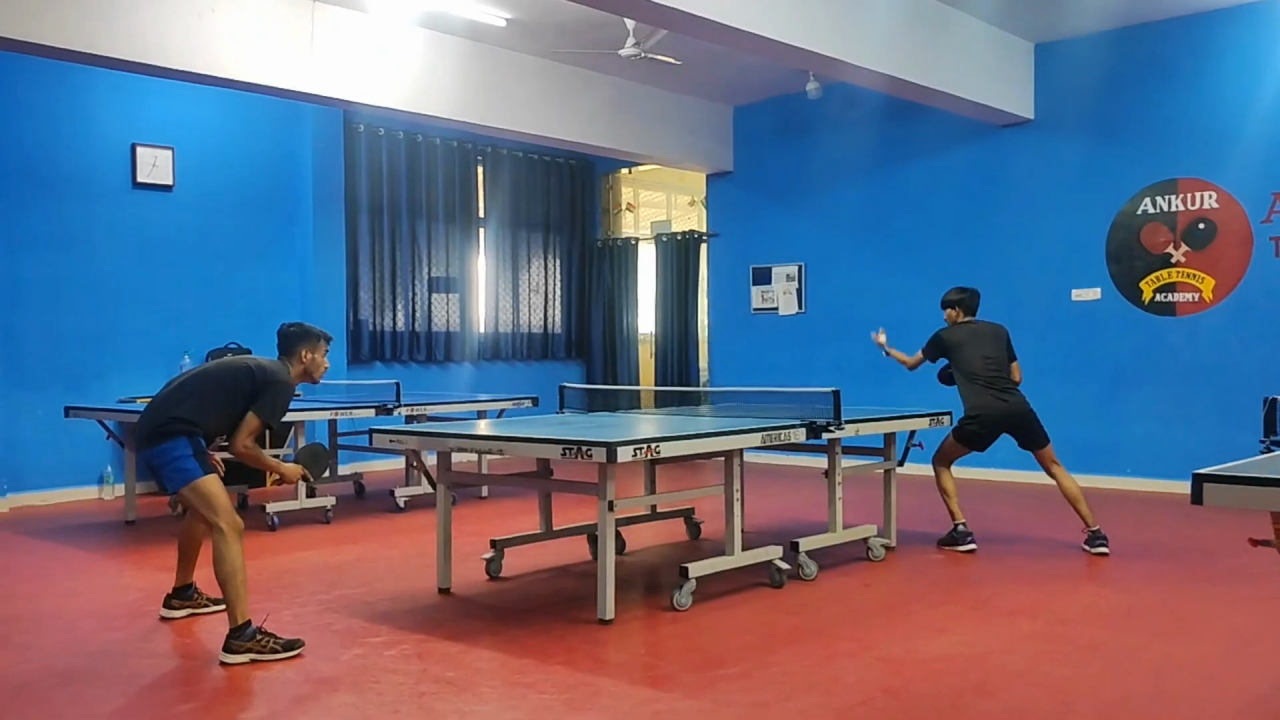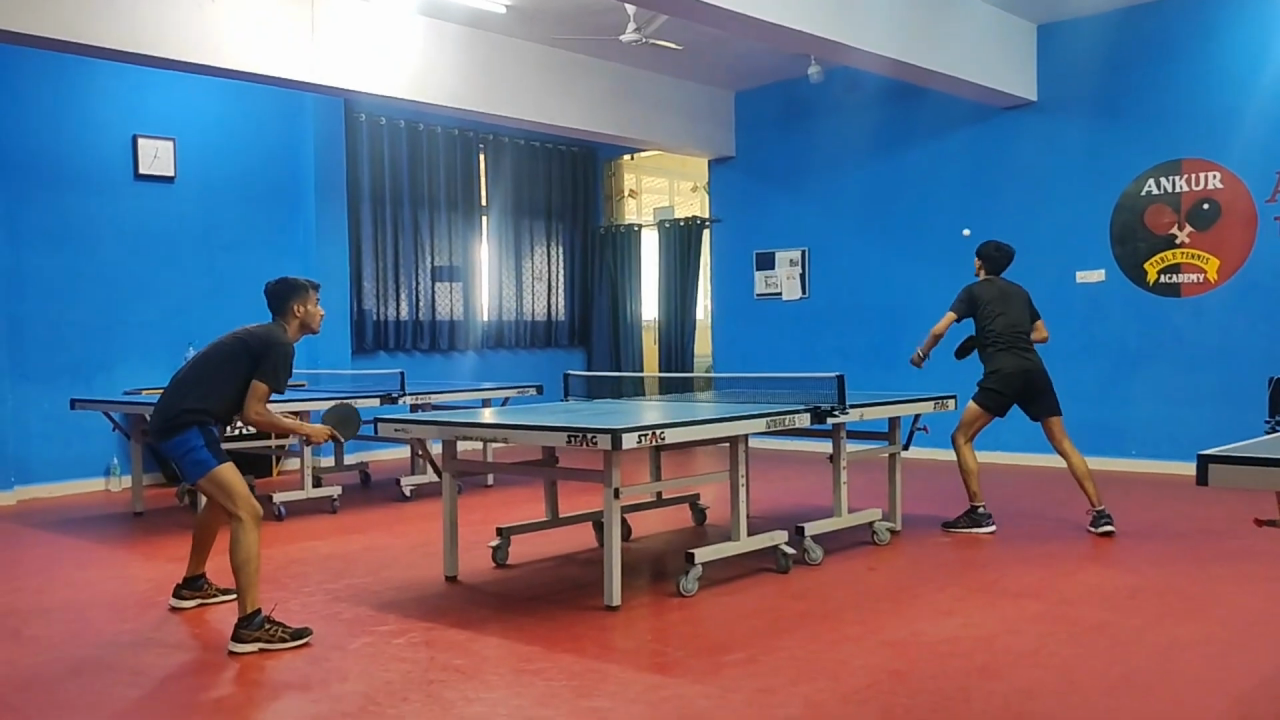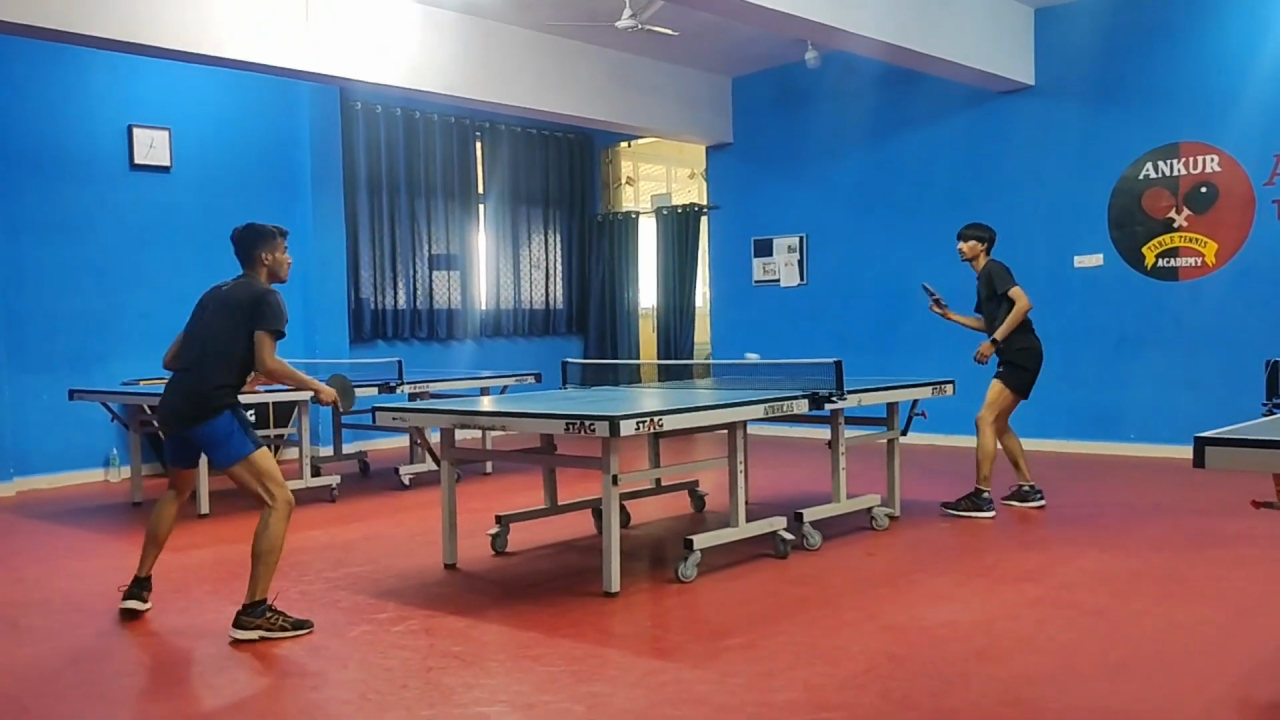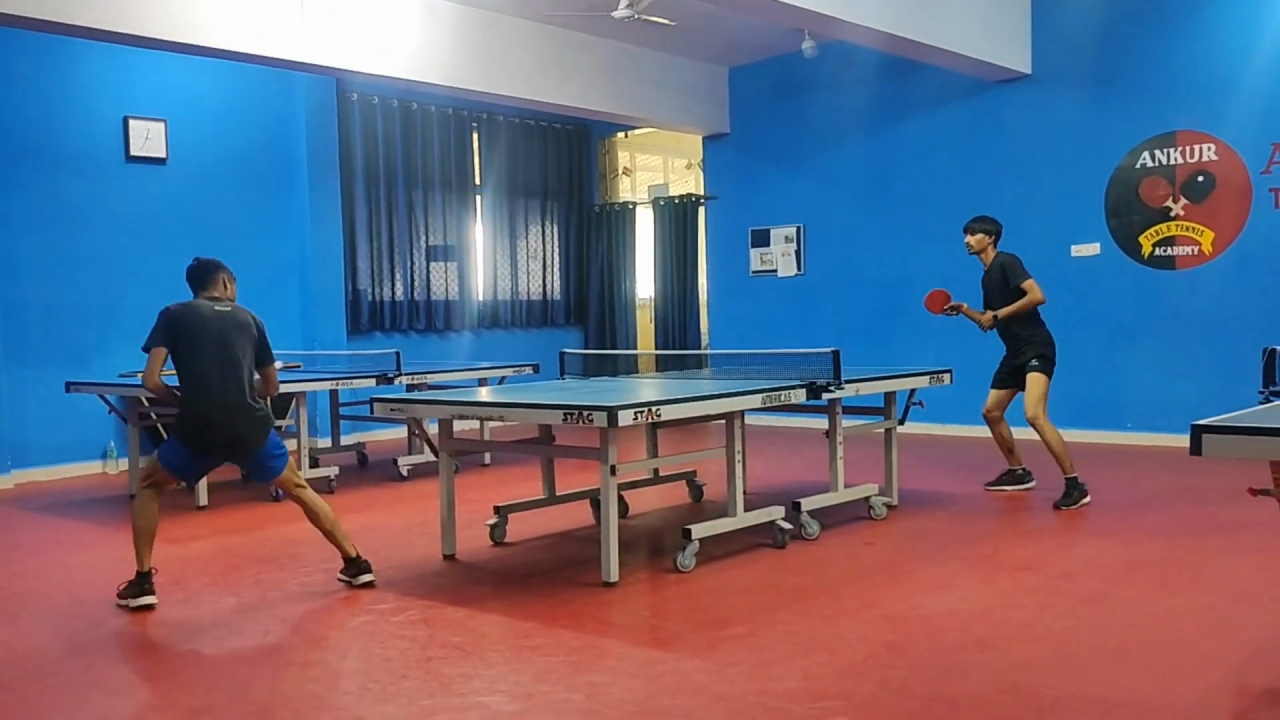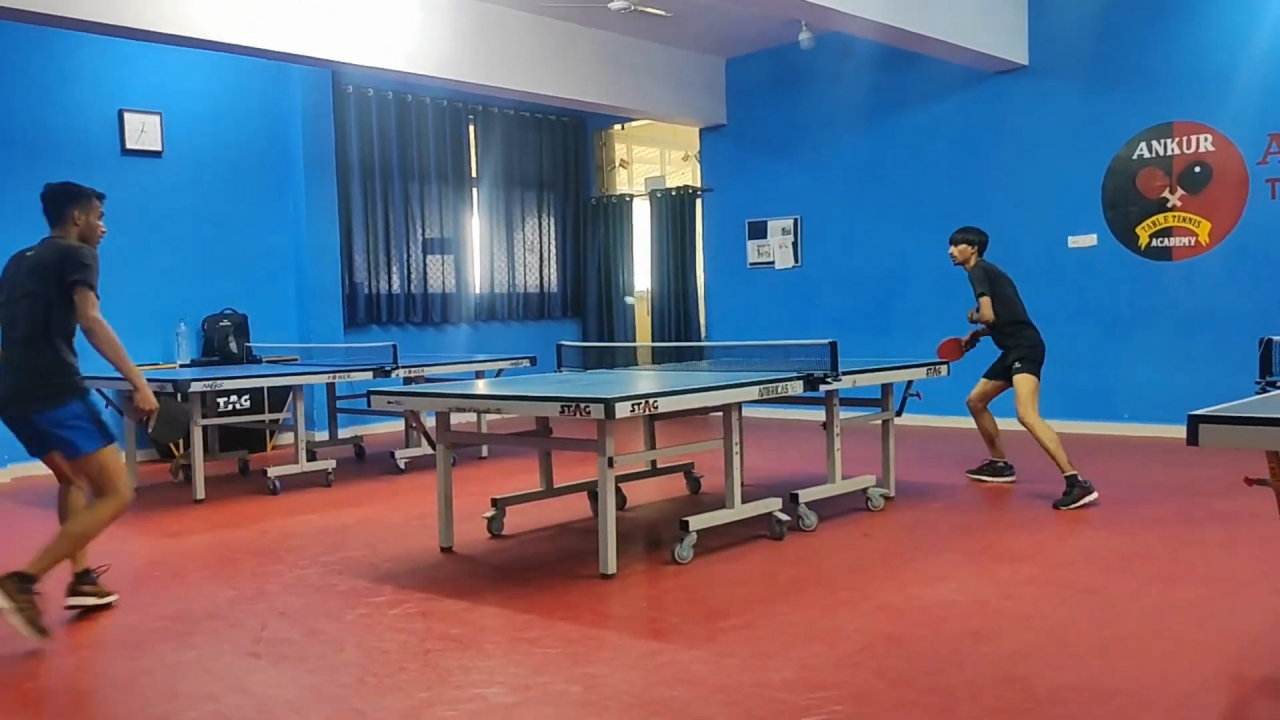
dt=0.5s
person 1, frame 1
left shoulder: (260, 370)
right shoulder: (280, 382)
right elbow: (240, 445)
left wrist: (202, 454)
right wrist: (280, 469)
left hip: (156, 430)
right hip: (170, 437)
left knee: (204, 508)
right knee: (228, 524)
left ankle: (182, 594)
right ankle: (241, 637)
person 1, frame 2
left shoulder: (260, 337)
right shoulder: (279, 345)
right elbow: (253, 413)
left wrist: (281, 422)
right wrist: (305, 430)
left hip: (174, 421)
right hip: (186, 427)
left knee: (222, 499)
right knee: (246, 512)
left ankle: (192, 584)
right ankle: (250, 625)
person 1, frame 3
left shoulder: (213, 295)
right shoulder: (265, 297)
left elbow: (172, 360)
right elbow: (268, 363)
right wrist: (316, 387)
left hip: (174, 406)
right hip: (213, 410)
left knee: (177, 490)
right knee: (278, 501)
left ankle: (140, 586)
right ankle: (253, 613)
person 1, frame 4
left shoulder: (172, 315)
right shoulder: (249, 319)
left elbow: (151, 381)
right elbow: (272, 388)
left hip: (197, 428)
right hip: (253, 427)
left knee: (149, 487)
right knee: (298, 489)
left ankle: (142, 581)
right ankle: (355, 563)
person 1, frame 5
right shoulder: (74, 256)
right elbow: (91, 319)
right wrist: (137, 380)
right hip: (55, 394)
left knee: (74, 478)
right knee: (118, 495)
left ankle: (81, 578)
person 2, frame 1
left shoulder: (946, 336)
right shoulder: (999, 331)
left elbow: (912, 364)
left wrist: (887, 349)
left hip: (983, 414)
right hip: (1018, 408)
left knee: (941, 463)
right knee: (1054, 467)
left ankle: (961, 531)
right ankle: (1094, 533)
person 2, frame 2
left shoulder: (974, 291)
right shoulder: (1021, 292)
left elbow: (940, 329)
right elbow: (1042, 334)
left wrist: (922, 352)
left hip: (1002, 375)
right hip: (1034, 371)
left knee: (961, 438)
right knee: (1062, 443)
left ankle: (978, 513)
right ankle: (1099, 513)
person 2, frame 3
left shoulder: (996, 269)
right shoulder: (982, 281)
left elbow: (1024, 304)
right elbow: (988, 324)
left wrist: (992, 344)
right wrist: (948, 315)
left hip: (1021, 354)
right hip: (1012, 357)
left knee: (985, 420)
right knee: (998, 424)
left ankle: (981, 497)
right ankle: (1029, 489)
person 2, frame 4
left shoulder: (1007, 262)
right shoulder: (987, 277)
left elbow: (1038, 296)
right elbow: (990, 321)
left wrist: (998, 315)
right wrist: (963, 310)
left hip: (1037, 348)
right hip: (1015, 352)
left knee: (1035, 415)
right knee: (991, 412)
left ankle: (1074, 484)
right ankle: (1018, 471)
person 2, frame 5
left shoulder: (978, 271)
right shoulder: (990, 273)
left elbow: (987, 316)
left wrist: (975, 324)
right wrist: (977, 335)
left hip: (1023, 350)
right hip: (1013, 350)
left knee: (1027, 416)
right knee: (975, 401)
left ankle: (1076, 482)
right ankle: (999, 463)
